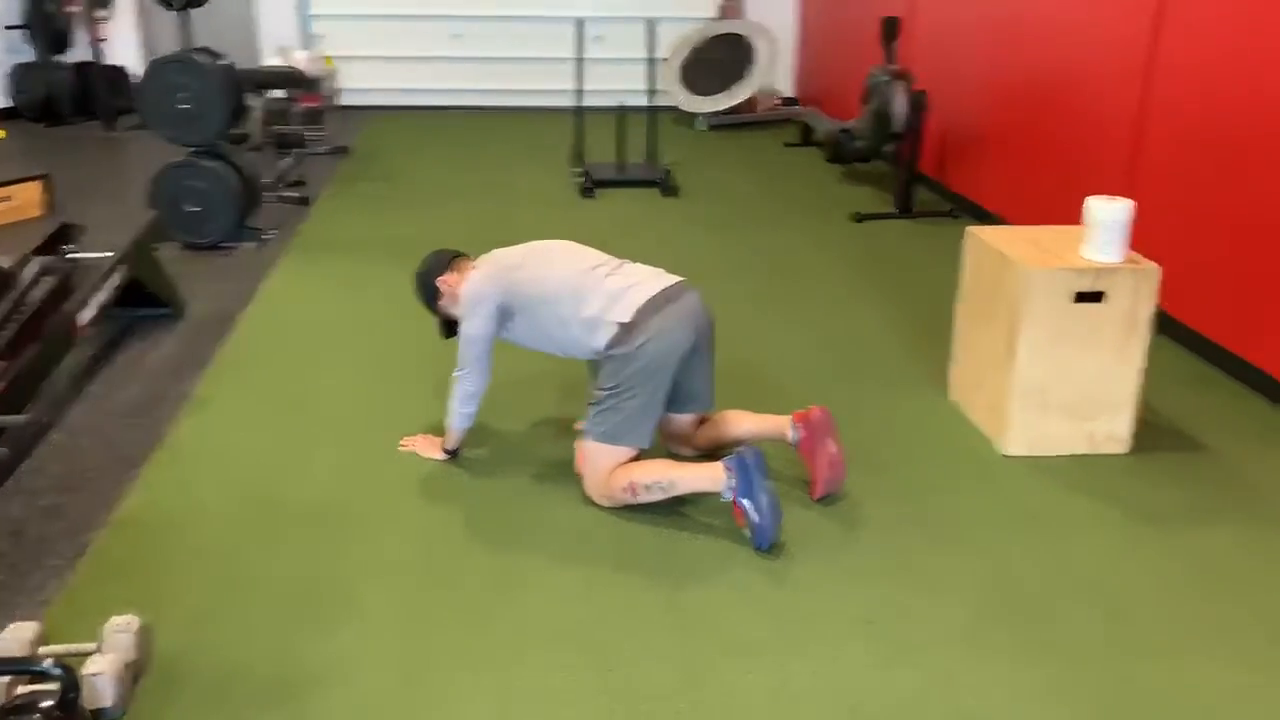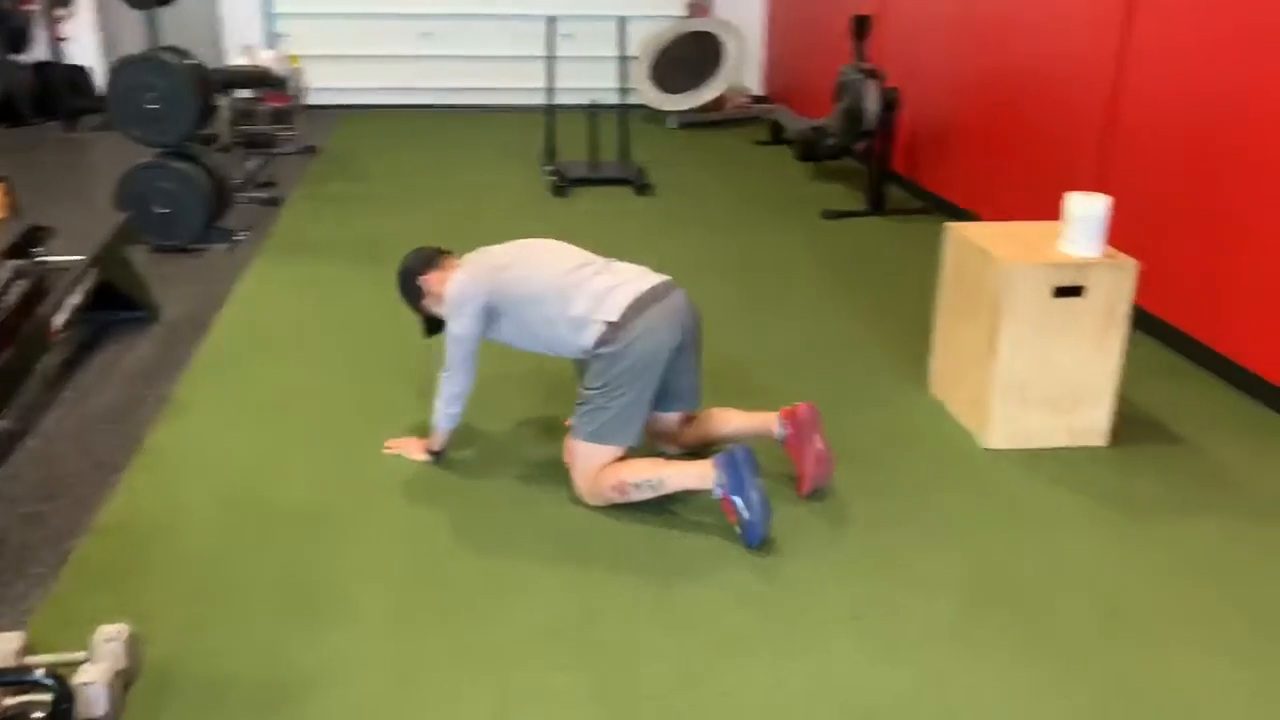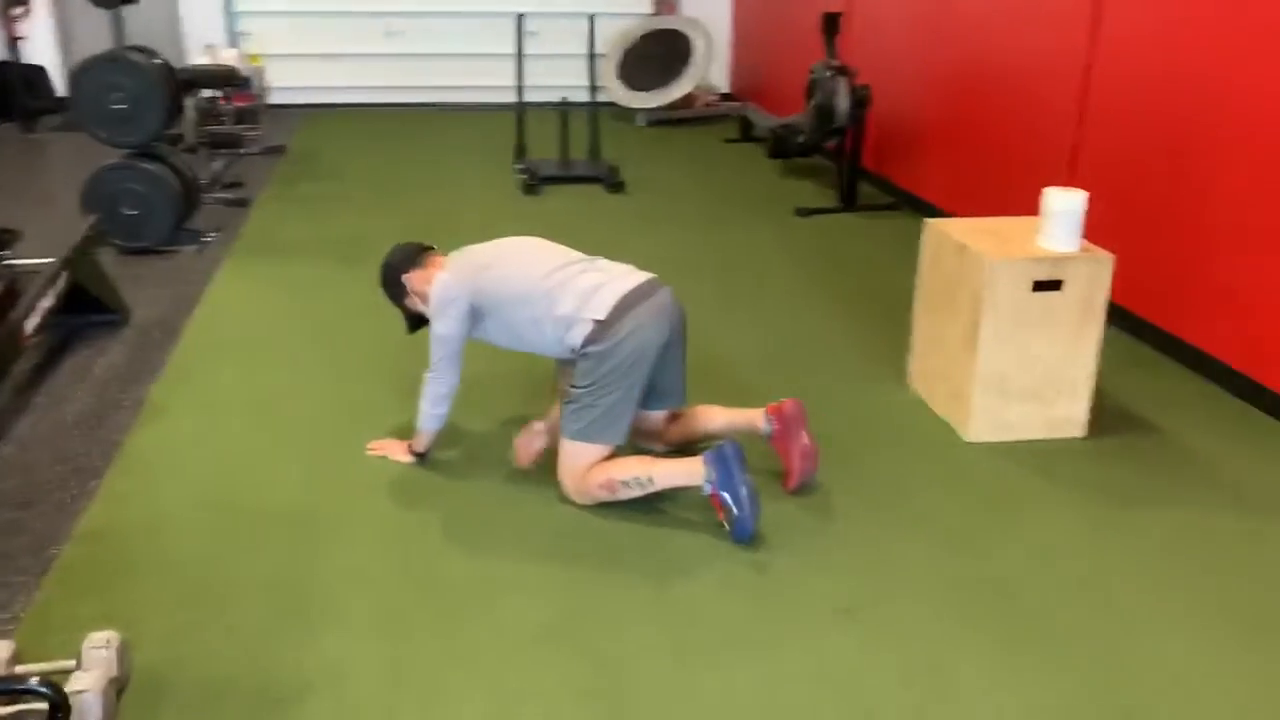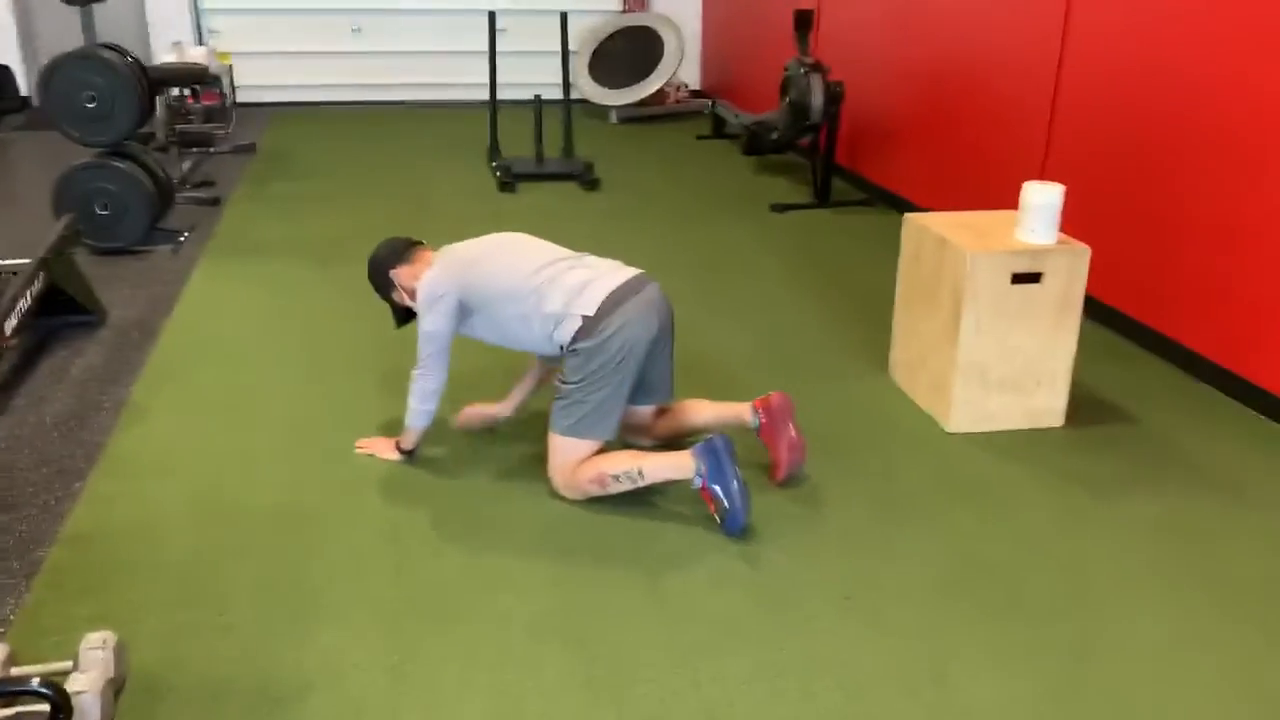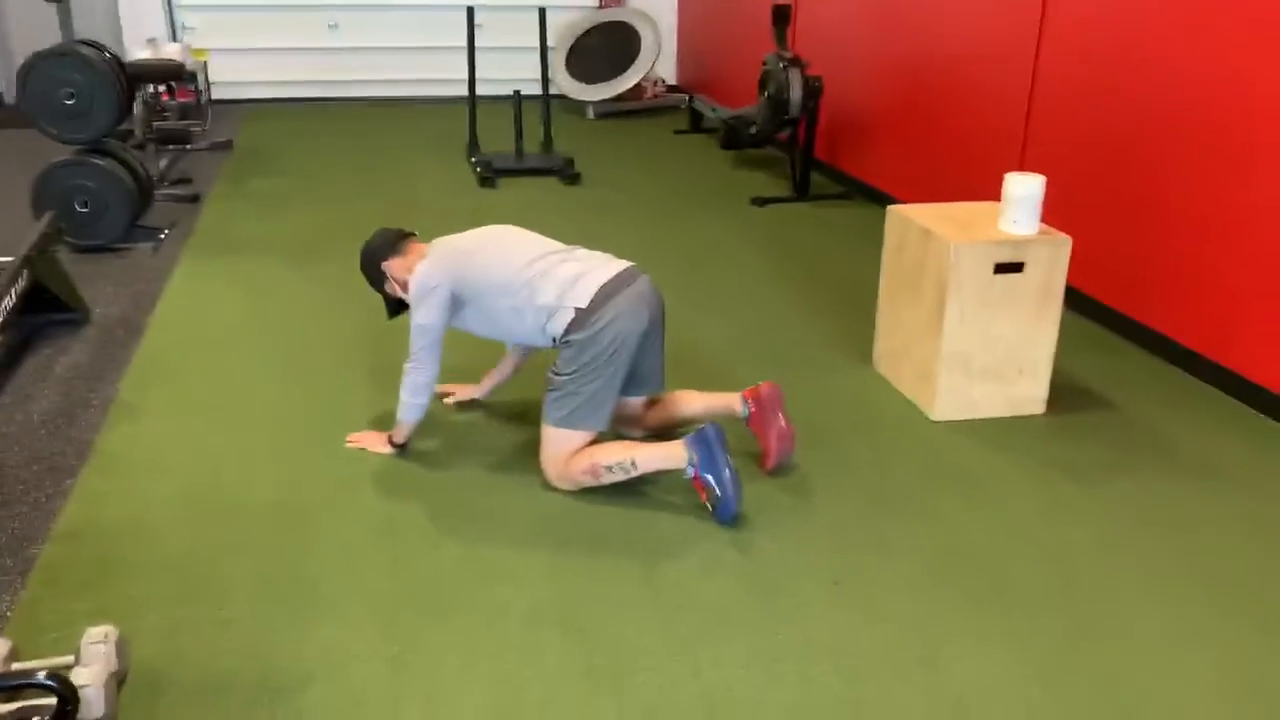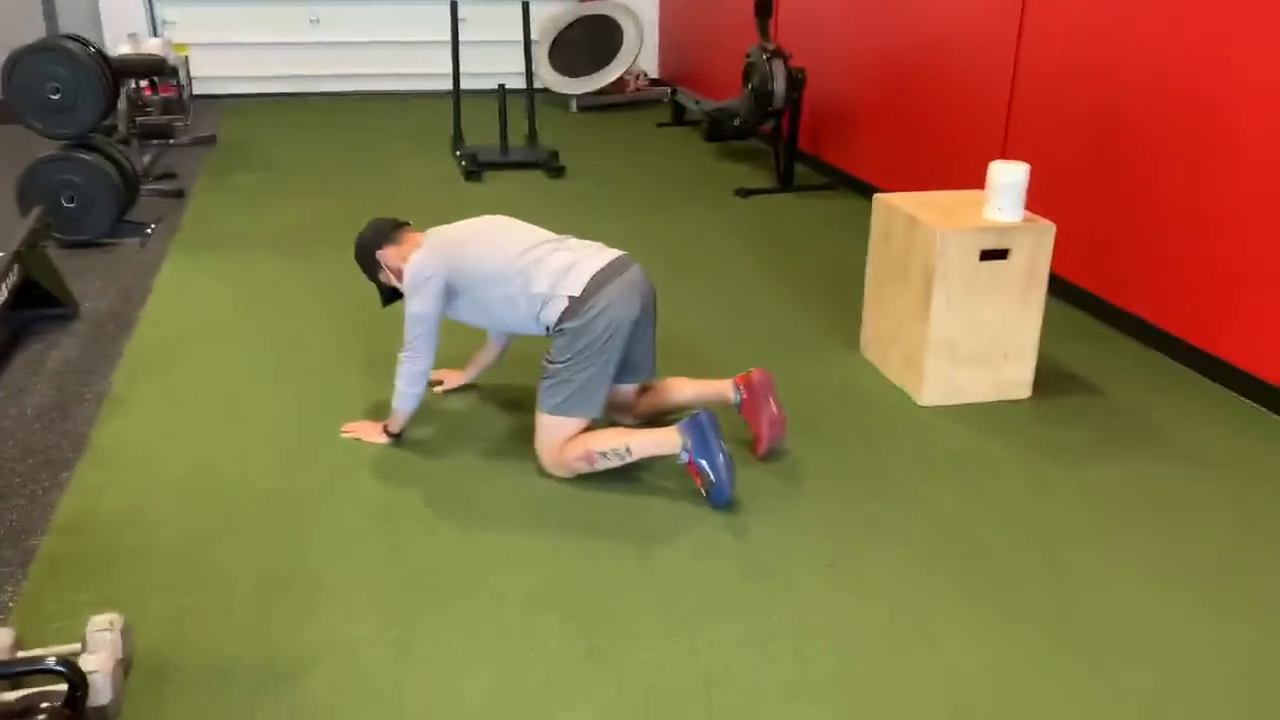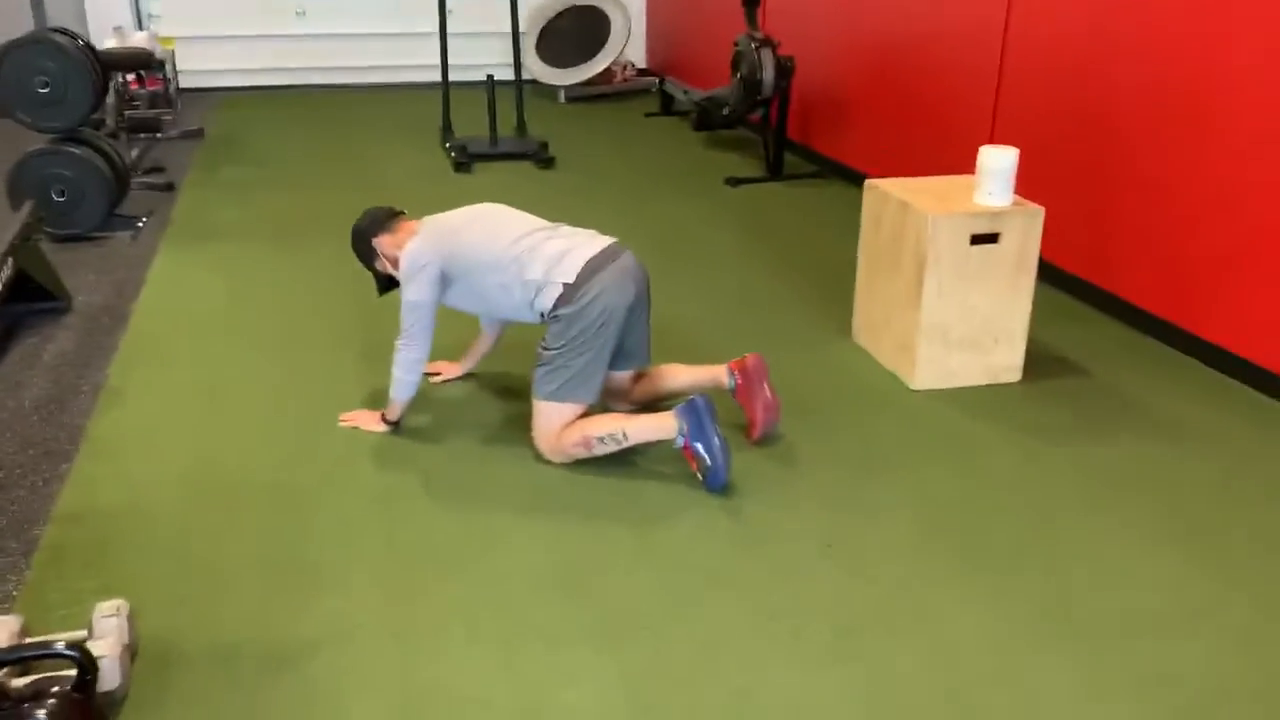
dt=0.1s
person 1, frame 1
left shoulder: (479, 287)
right shoulder: (523, 263)
left elbow: (470, 378)
left wrist: (447, 445)
right wrist: (600, 424)
left hip: (644, 331)
right hip: (684, 302)
left knee: (602, 485)
right knee: (684, 436)
left ankle: (729, 477)
right ankle: (798, 427)
person 1, frame 2
left shoulder: (464, 287)
right shoulder: (508, 262)
left elbow: (456, 378)
left wrist: (432, 446)
right wrist: (587, 421)
left hip: (630, 329)
right hip: (670, 300)
left knee: (592, 484)
right knee: (671, 433)
left ankle: (719, 474)
right ankle: (785, 424)
person 1, frame 3
left shoulder: (449, 286)
right shoulder: (491, 260)
left elbow: (442, 379)
left wrist: (416, 447)
right wrist: (553, 419)
left hip: (618, 328)
right hip: (657, 299)
left knee: (579, 482)
right knee: (656, 432)
left ankle: (707, 472)
right ankle: (770, 420)
person 1, frame 4
left shoulder: (437, 283)
right shoulder: (480, 257)
left elbow: (429, 375)
left wrist: (404, 445)
right wrist: (507, 407)
left hip: (607, 325)
right hip: (644, 294)
left knee: (569, 478)
right knee: (643, 427)
left ankle: (697, 465)
right ankle: (757, 413)
person 1, frame 5
left shoulder: (429, 275)
right shoulder: (468, 250)
left elbow: (421, 367)
left wrist: (396, 439)
right wrist: (482, 388)
left hip: (599, 318)
right hip: (635, 287)
left knee: (561, 469)
right knee: (634, 420)
left ankle: (690, 455)
right ankle: (748, 404)
person 1, frame 6
left shoulder: (423, 265)
right shoulder: (463, 240)
left elbow: (417, 357)
left wrist: (391, 428)
right wrist: (468, 374)
left hip: (591, 306)
right hip: (627, 276)
left knee: (557, 456)
right knee: (626, 407)
left ankle: (684, 441)
right ankle: (739, 390)
person 1, frame 7
left shoulder: (419, 253)
right shoulder: (457, 226)
left elbow: (414, 343)
left wrist: (389, 417)
right wrist: (467, 363)
left hip: (584, 293)
right hip: (619, 263)
left knee: (553, 442)
right knee: (621, 392)
left ankle: (679, 425)
right ankle: (733, 375)
